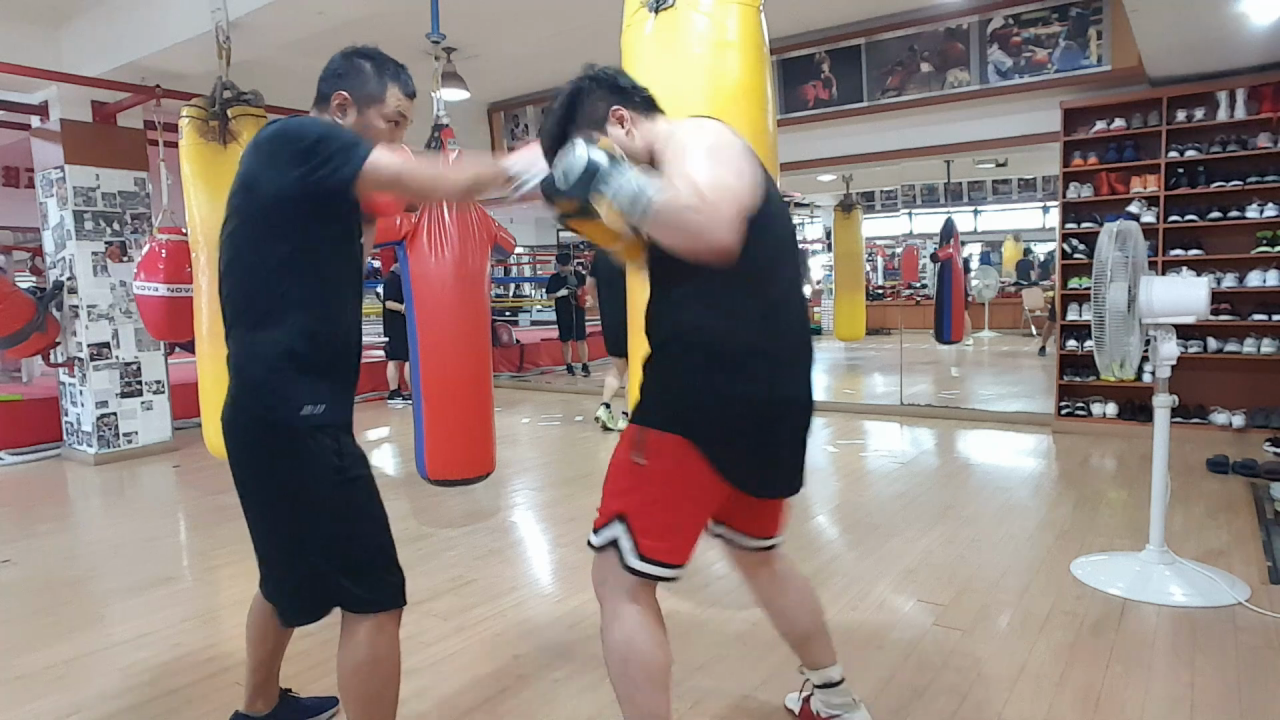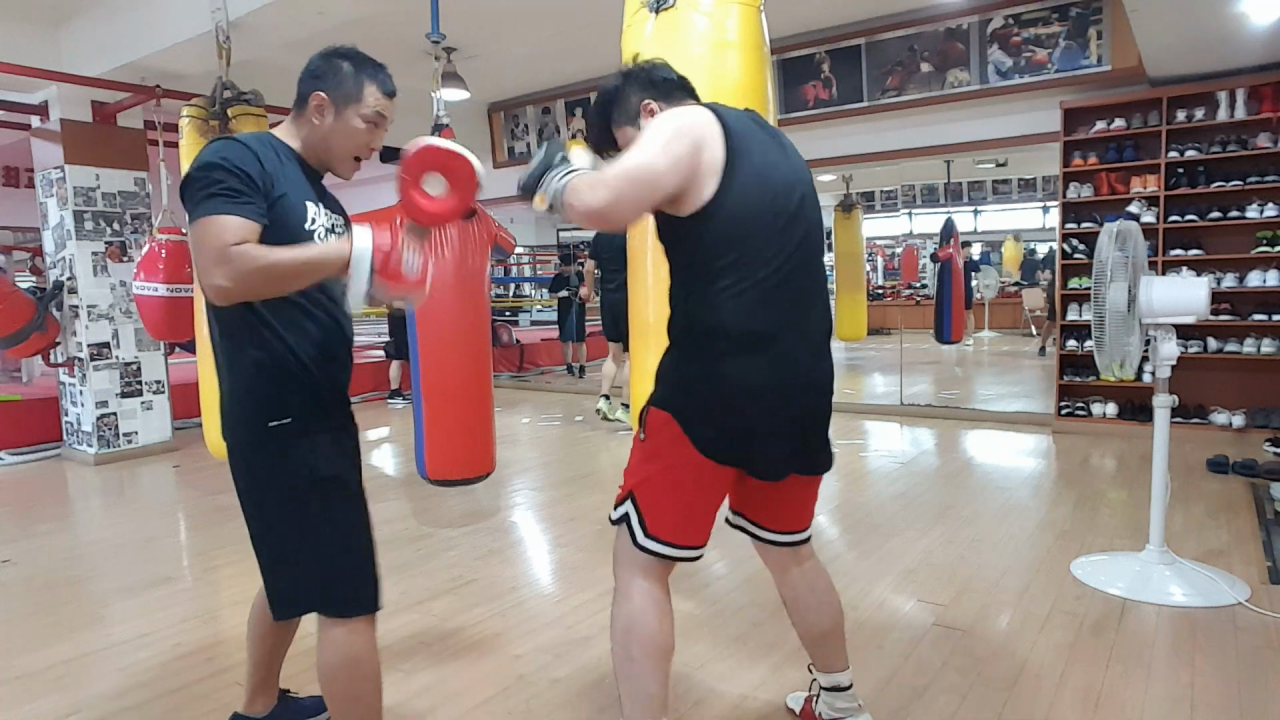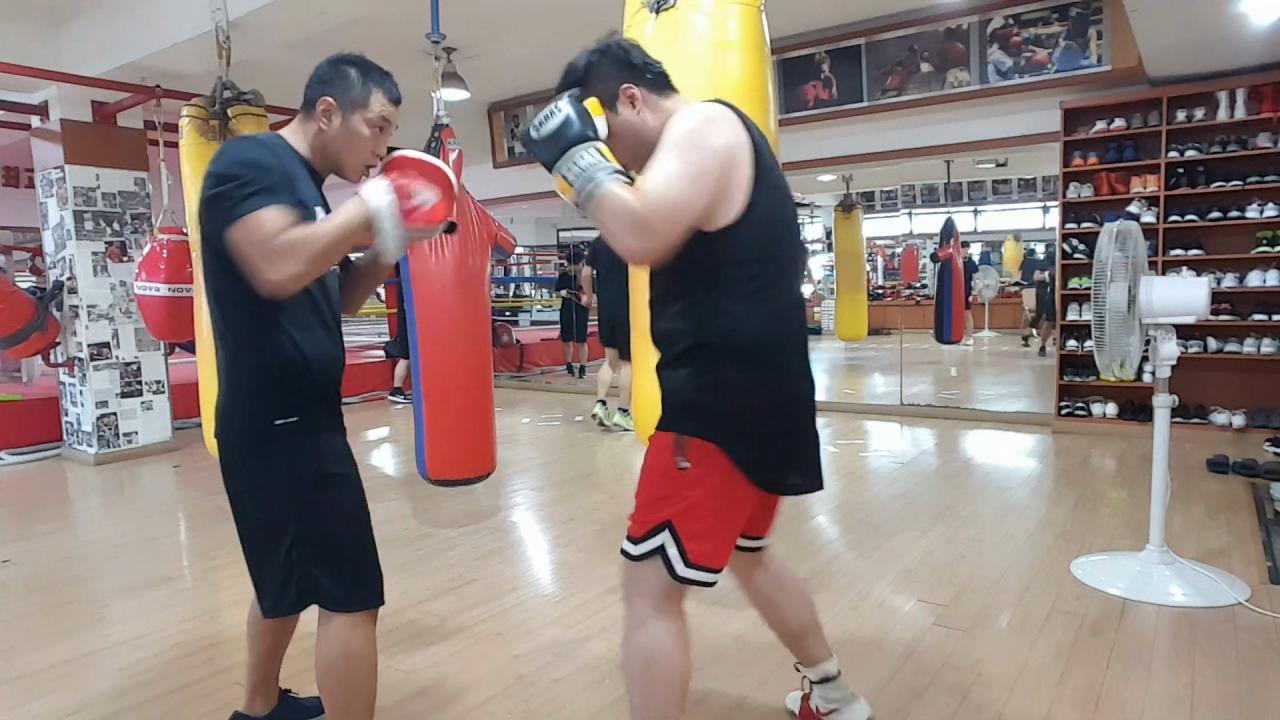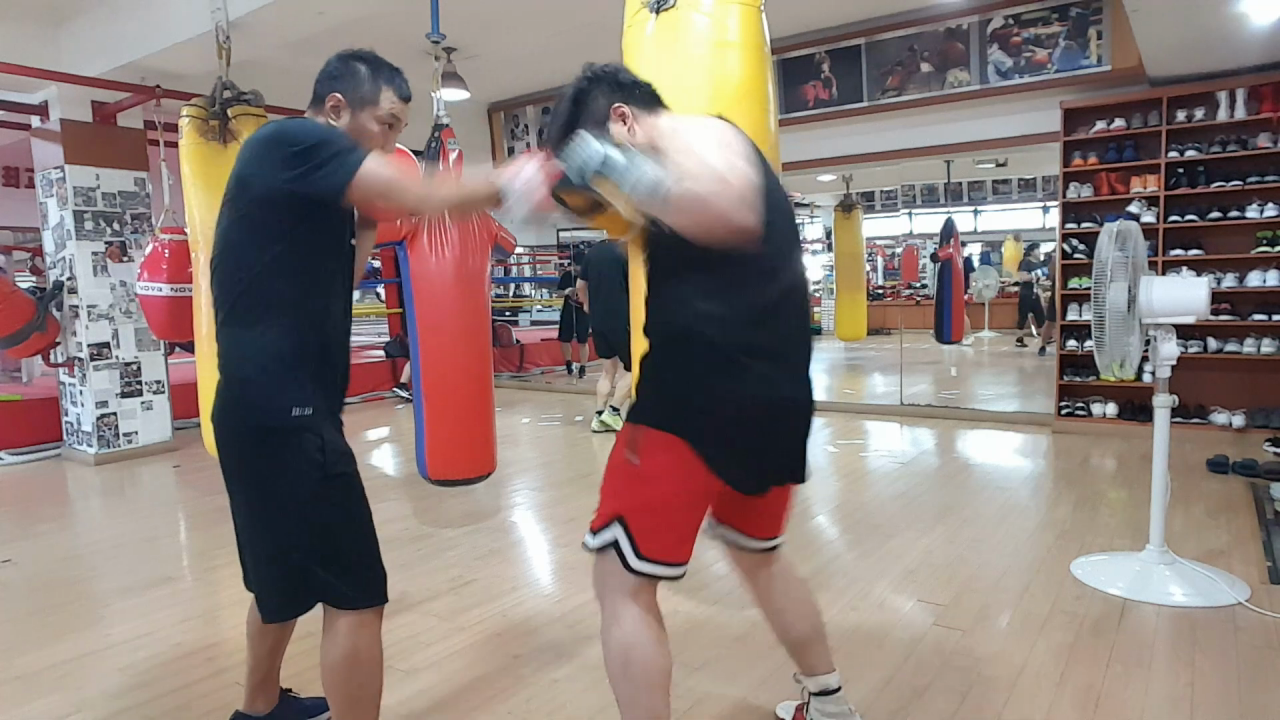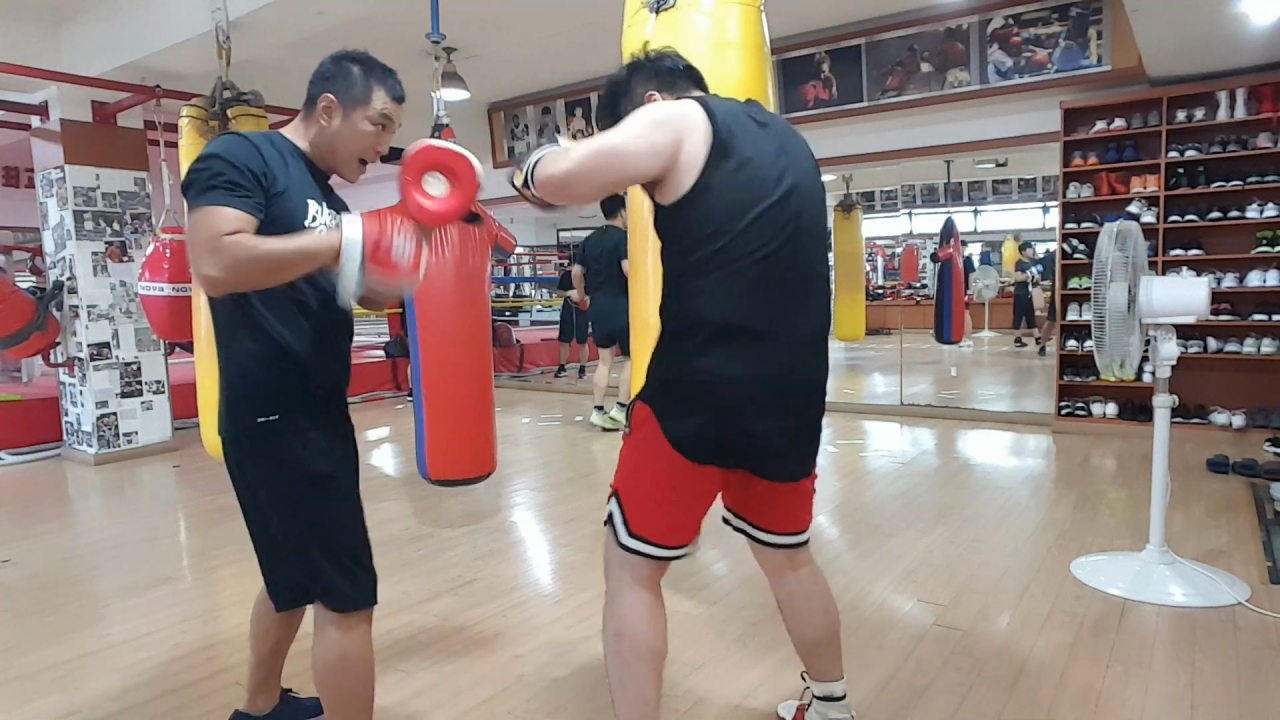
dt=0.3s
person 1, frame 1
left shoulder: (301, 171)
right shoulder: (299, 142)
left elbow: (321, 264)
right elbow: (433, 183)
left wrist: (363, 228)
right wrist: (515, 165)
left hip: (274, 412)
right hip: (295, 415)
left knee: (294, 573)
right knee: (372, 598)
person 1, frame 2
left shoulder: (318, 193)
right shoulder: (235, 160)
left elbow: (352, 287)
right elbow: (225, 274)
left wrist: (401, 236)
right wrist: (352, 249)
left hip: (319, 417)
right hip: (280, 422)
left knee: (293, 577)
right knee: (348, 601)
person 1, frame 3
left shoulder: (307, 187)
right shoulder: (251, 161)
left elbow: (339, 298)
right elbow: (280, 269)
left wrist: (390, 241)
right wrist: (368, 211)
left hip: (297, 416)
right hip: (279, 419)
left knee: (291, 575)
right knee: (352, 594)
person 1, frame 4
left shoulder: (290, 164)
right shoulder: (291, 143)
left elbow: (328, 273)
right elbow: (421, 193)
left wrist: (371, 240)
right wrist: (520, 181)
left hip: (272, 410)
right hip: (283, 414)
left knee: (290, 574)
right knee: (353, 590)
person 1, frame 5
left shoulder: (325, 197)
right shoulder: (239, 158)
left elbow: (376, 286)
right elbow: (217, 267)
left wrist: (418, 230)
right wrist: (343, 244)
left hip: (318, 413)
right hip: (274, 416)
left knee: (297, 573)
right knee: (346, 594)
person 2, frame 1
left shoulder: (699, 141)
left elbow: (709, 229)
left wrist: (610, 181)
right wrist: (616, 230)
left hip: (698, 408)
right hip: (769, 403)
left knee: (620, 584)
right knee: (757, 552)
person 2, frame 2
left shoulder: (688, 124)
right shoulder: (768, 143)
left elbow: (601, 203)
left wrist: (548, 178)
left hip: (711, 391)
right hip: (796, 390)
left knee: (638, 566)
right knee: (788, 551)
person 2, frame 3
left shoulder: (704, 124)
right shoulder: (714, 136)
left elbow: (639, 236)
right elbow: (674, 253)
left wrist: (574, 154)
right wrist: (595, 169)
left hip: (719, 404)
right hip: (771, 396)
left knee: (650, 590)
right knee: (743, 554)
person 2, frame 4
left shoulder: (689, 140)
left elbow: (725, 210)
left wrist: (613, 165)
left hip: (701, 403)
right hip: (771, 400)
left knee: (622, 587)
right knee: (755, 556)
person 2, frame 5
left shoulder: (675, 119)
right shoulder: (785, 141)
left elbow: (559, 178)
left wrist: (529, 169)
left hip: (698, 388)
right hip: (792, 388)
left knee: (631, 570)
right knee: (787, 555)
person 3, frame 1
left shoulder: (600, 254)
left elbow: (590, 284)
left wrist: (596, 301)
left hip: (609, 321)
right hip: (629, 321)
left knee: (618, 367)
left ankle: (605, 407)
right ankle: (627, 416)
person 3, frame 2
left shoulder: (600, 236)
left elbow: (589, 268)
left wrist: (587, 289)
left hip: (608, 302)
right hip: (629, 301)
left knee: (614, 353)
right knee: (631, 356)
left ankle: (605, 399)
right ankle: (625, 408)
person 3, frame 3
left shoulder: (598, 242)
left elbow: (585, 274)
left wrist: (589, 295)
left hip: (605, 309)
right hip: (627, 309)
left knee: (610, 360)
right knee: (629, 362)
left ankle: (601, 404)
right ankle: (623, 412)
person 3, frame 4
left shoulder: (591, 253)
right shoulder: (625, 250)
left elbow: (580, 285)
left wrist: (588, 304)
left hip: (598, 320)
right hip: (620, 320)
left knee: (608, 370)
right knee: (632, 368)
left ankle: (599, 415)
right ankle: (613, 411)
person 3, frame 5
left shoulder: (589, 239)
right shoulder: (624, 237)
left elbow: (576, 272)
right elbow: (628, 269)
left wrist: (581, 293)
left hip: (597, 306)
right hip: (620, 305)
left knee: (605, 361)
right knee: (632, 358)
left ankle: (598, 410)
right ankle: (620, 408)
